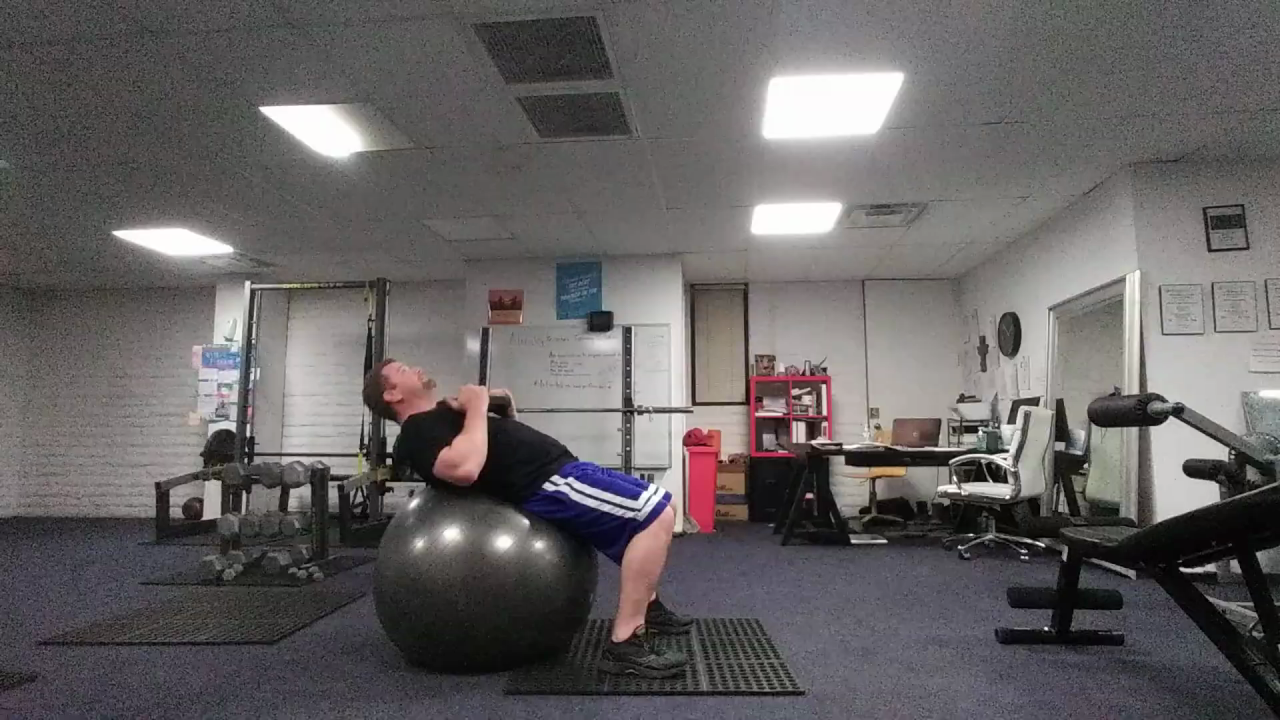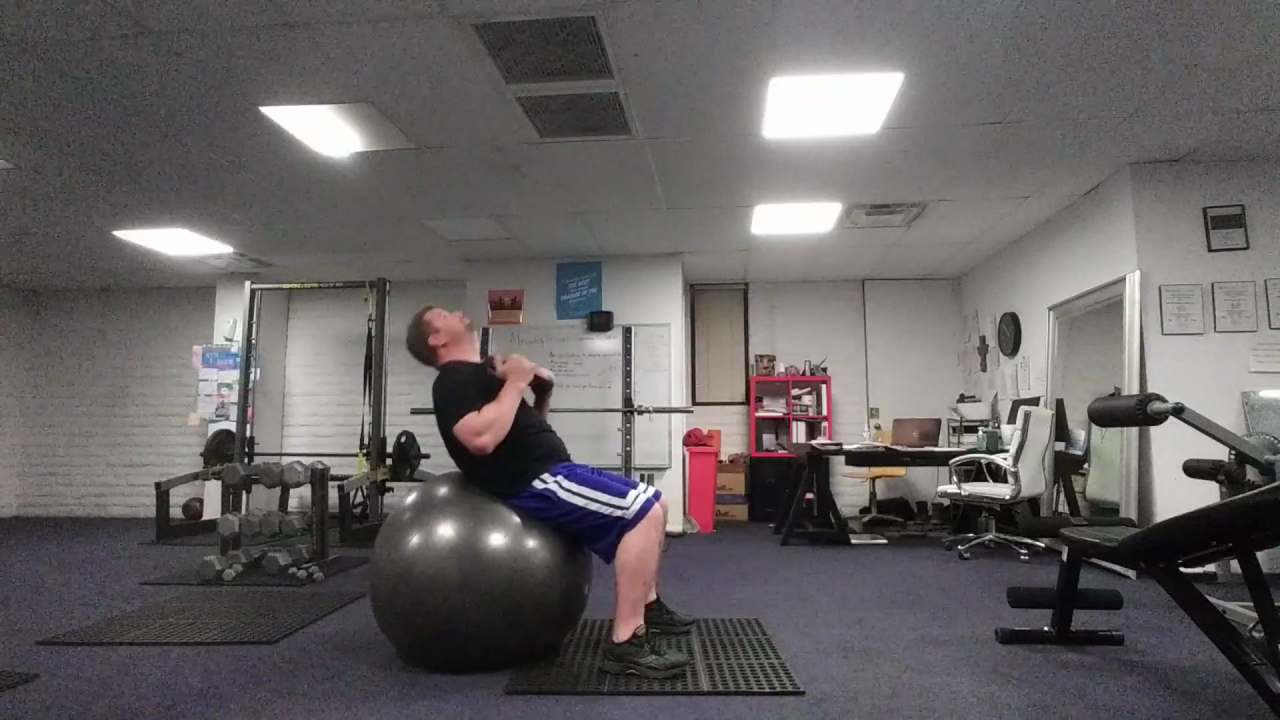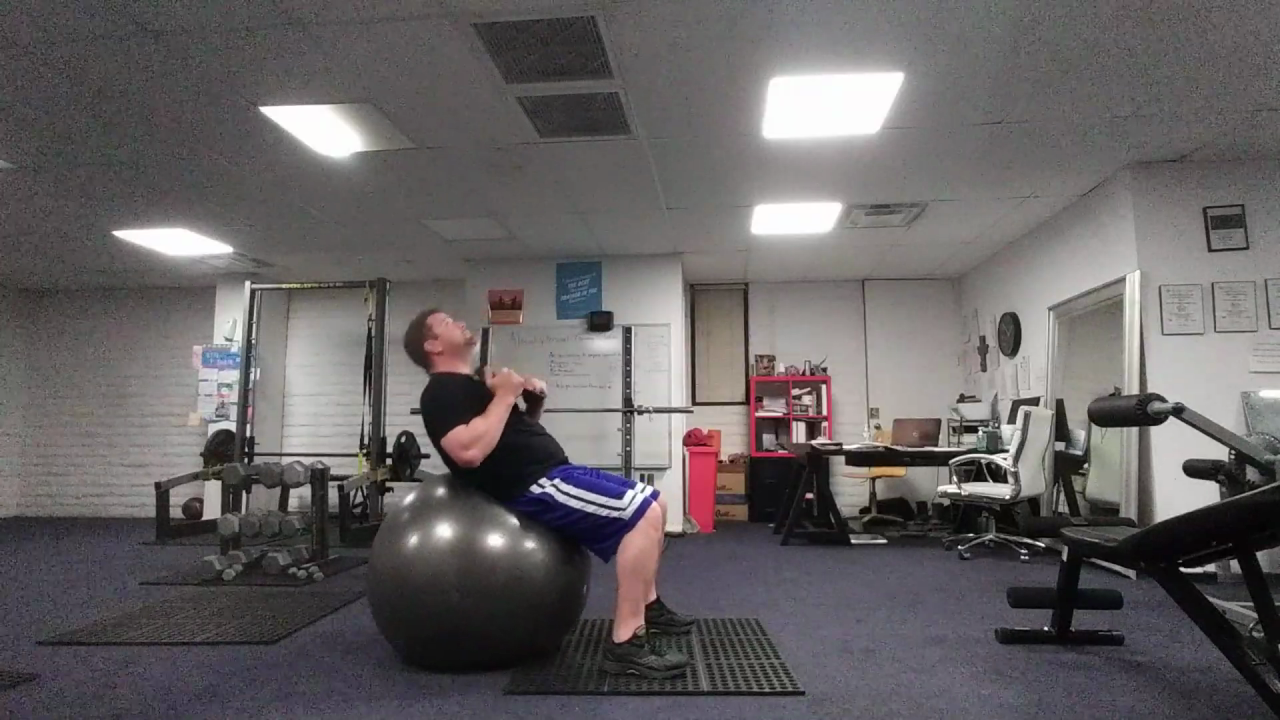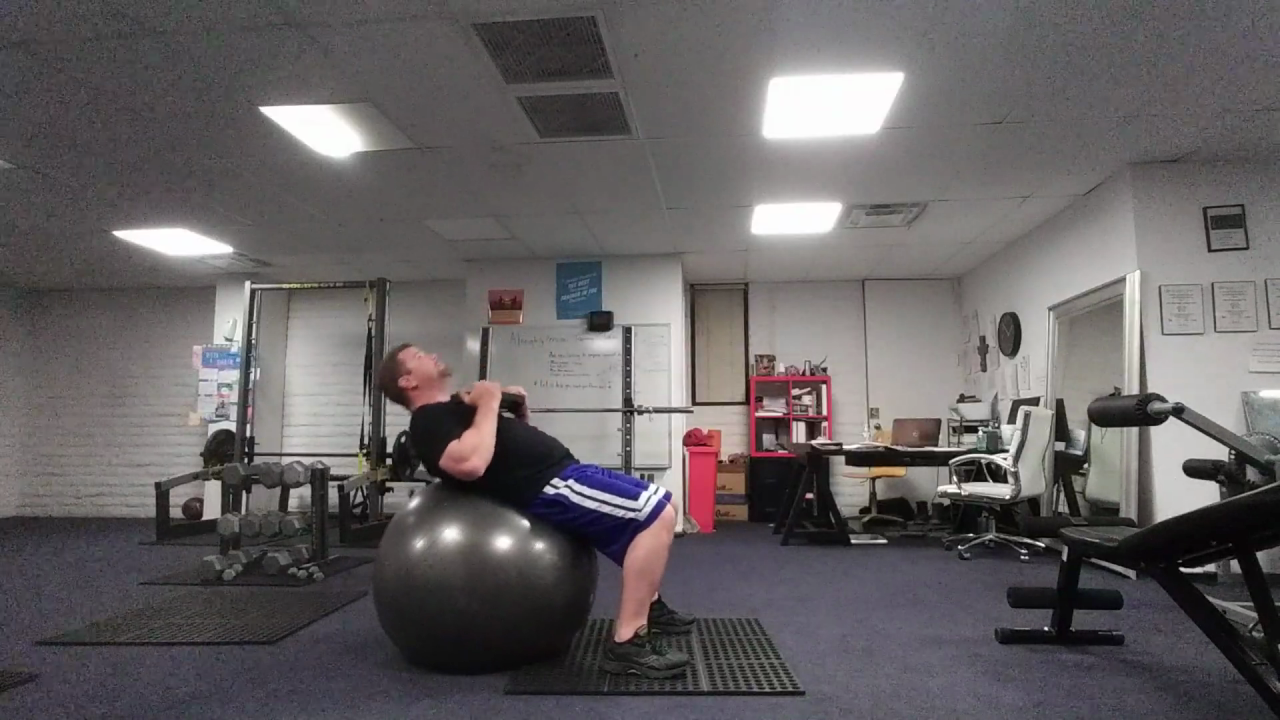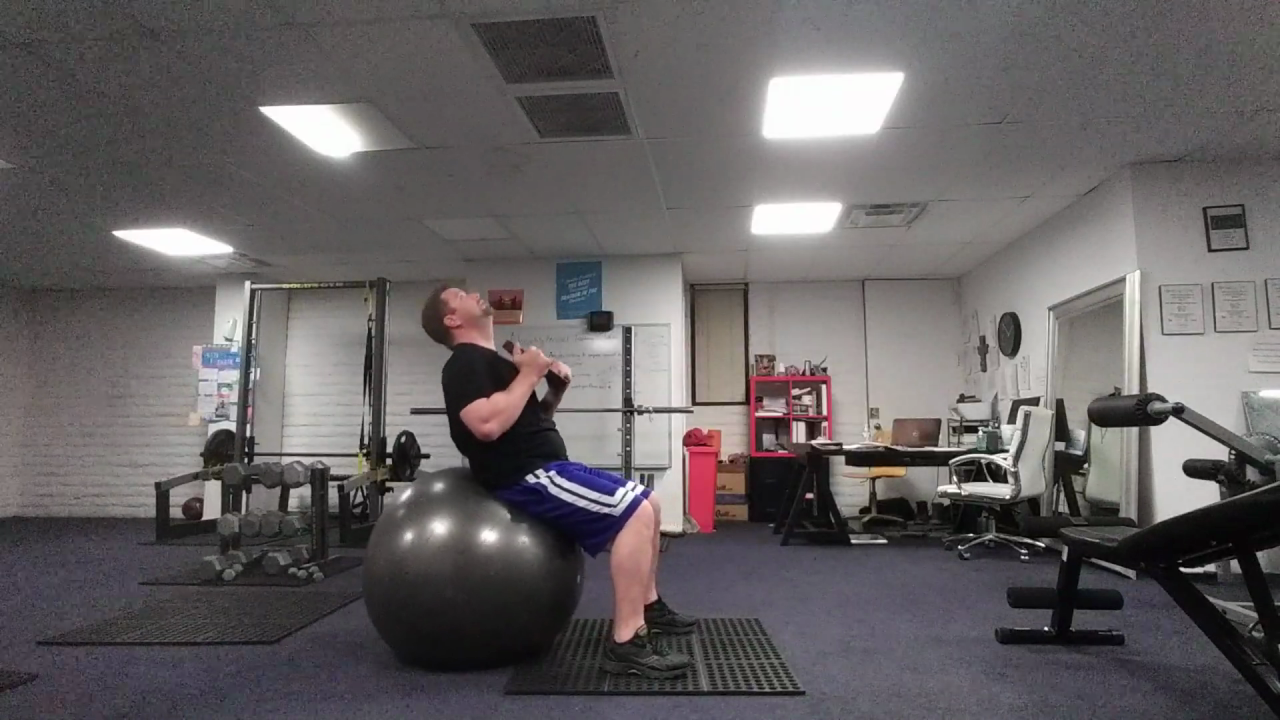
dt=1s
person 1, frame 1
left shoulder: (436, 420)
right shoulder: (417, 433)
right elbow: (465, 468)
left wrist: (506, 411)
right wrist: (477, 407)
left hip: (556, 471)
right hip: (548, 484)
left knee: (651, 509)
right knee: (658, 515)
left ankle: (647, 608)
right ankle: (626, 644)
person 1, frame 2
left shoulder: (475, 373)
right shoulder: (455, 379)
right elbow: (481, 438)
left wrist: (542, 393)
right wrist: (515, 382)
left hip: (548, 473)
right hip: (536, 484)
left knee: (646, 507)
right knee: (647, 512)
left ankle: (648, 608)
right ankle: (626, 645)
person 1, frame 3
left shoulder: (465, 385)
right shoulder: (442, 393)
right elbow: (469, 451)
left wrist: (534, 404)
right wrist: (505, 395)
left hip: (550, 474)
right hip: (535, 487)
left knee: (648, 505)
right knee: (647, 511)
left ankle: (649, 606)
right ankle: (627, 644)
person 1, frame 4
left shoulder: (451, 410)
right shoulder: (428, 421)
right elbow: (471, 463)
left wrist: (520, 411)
right wrist: (488, 404)
left hip: (559, 474)
right hip: (548, 487)
left knee: (653, 509)
right knee: (659, 514)
left ankle: (649, 608)
right ankle: (627, 644)
person 1, frame 5
left shoulder: (486, 360)
right shoulder: (465, 363)
right elbow: (487, 424)
left wrist: (556, 390)
right wrist: (528, 374)
left hip: (546, 468)
right hip: (528, 479)
left knee: (647, 505)
right knee: (637, 512)
left ankle: (649, 606)
right ankle: (628, 644)
